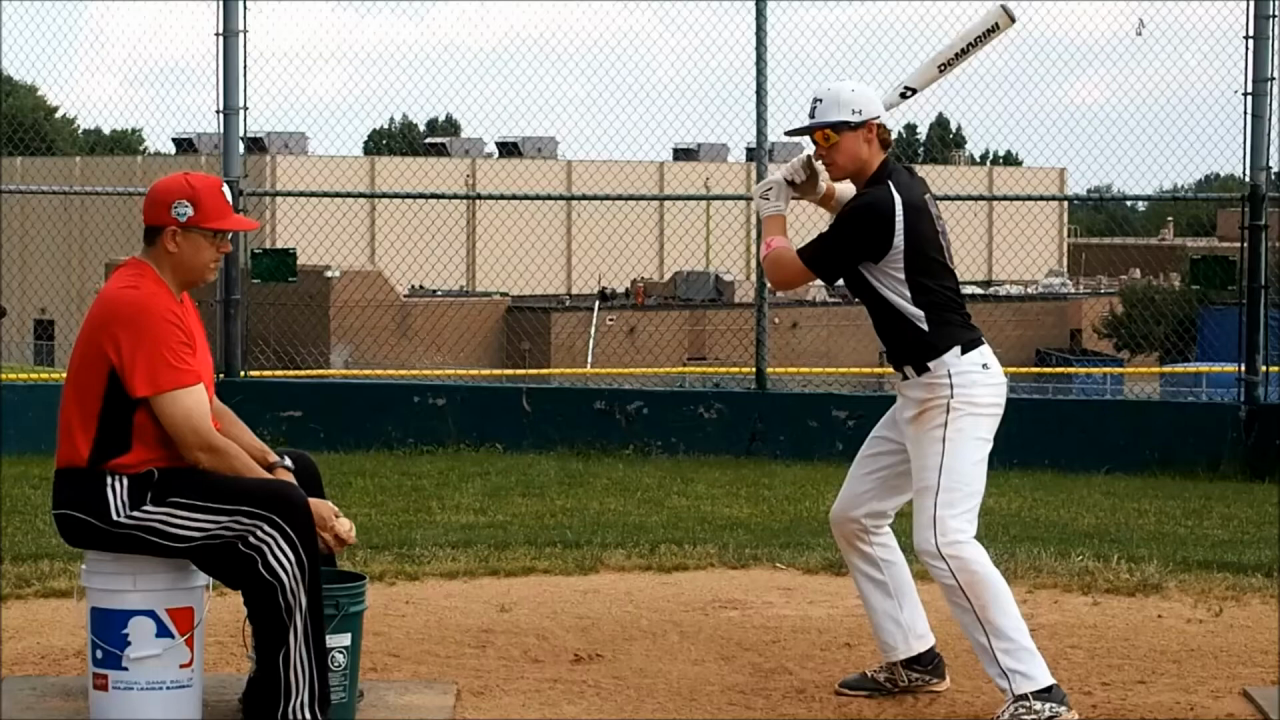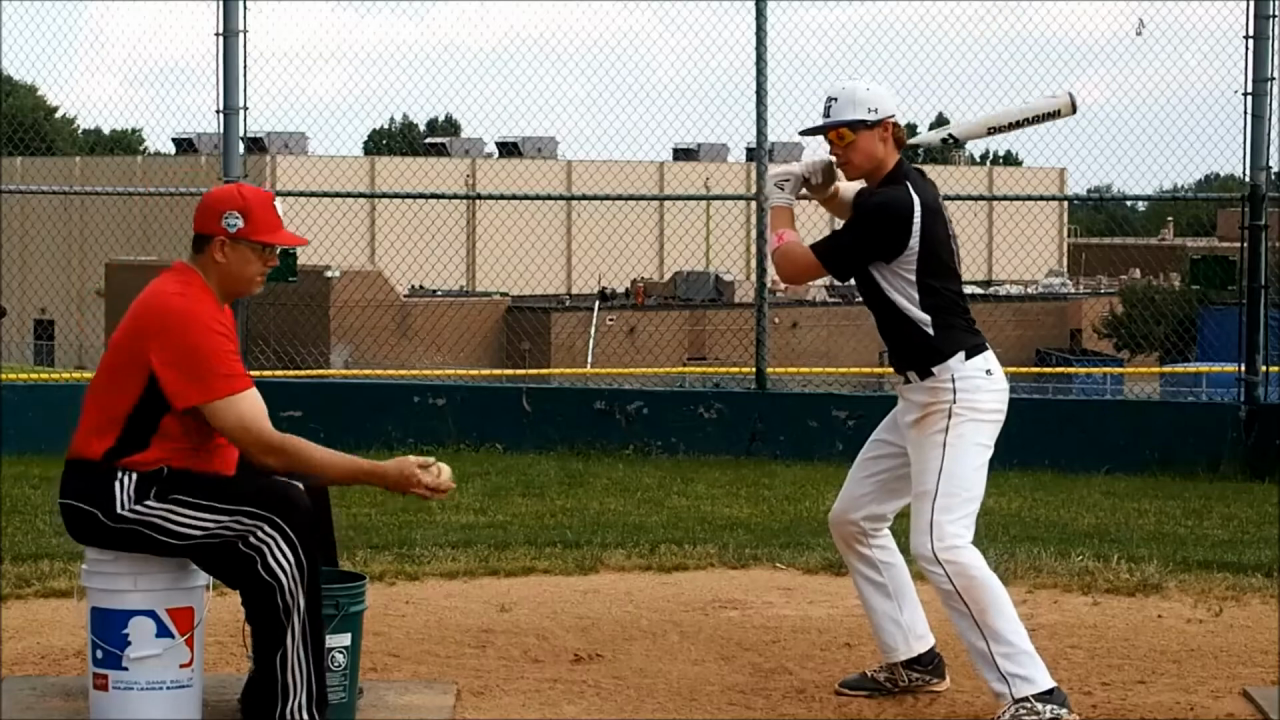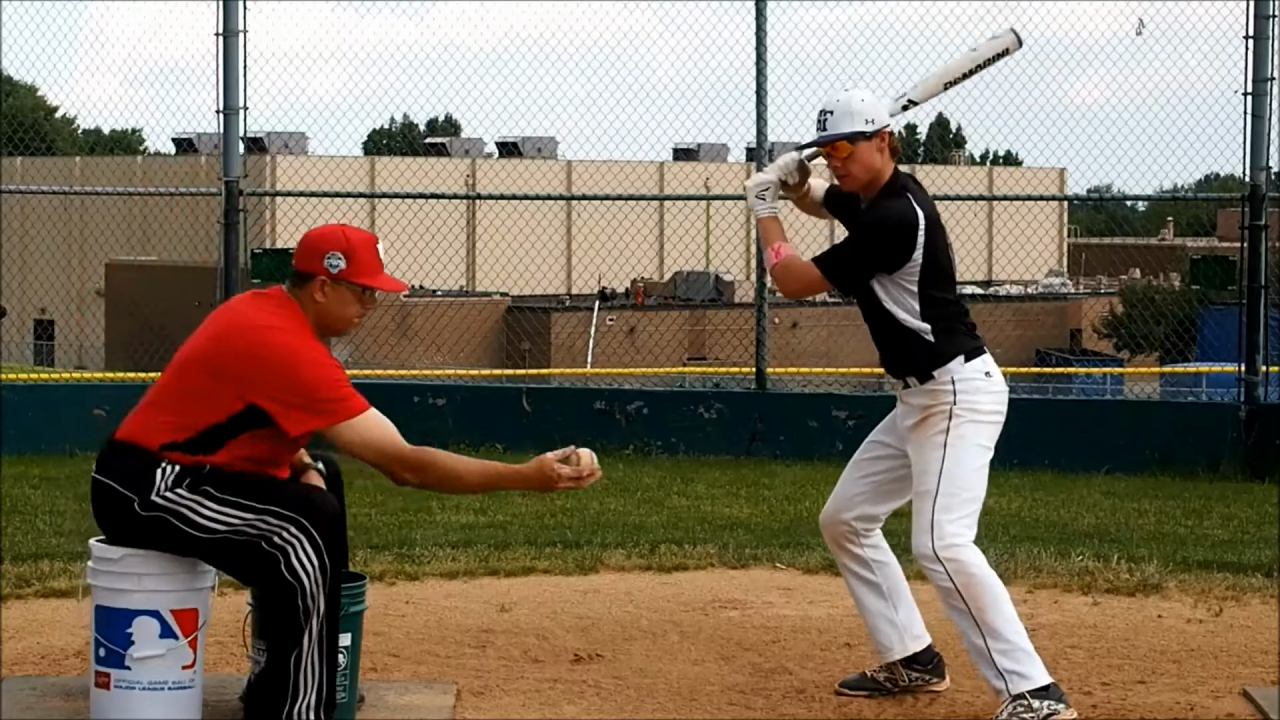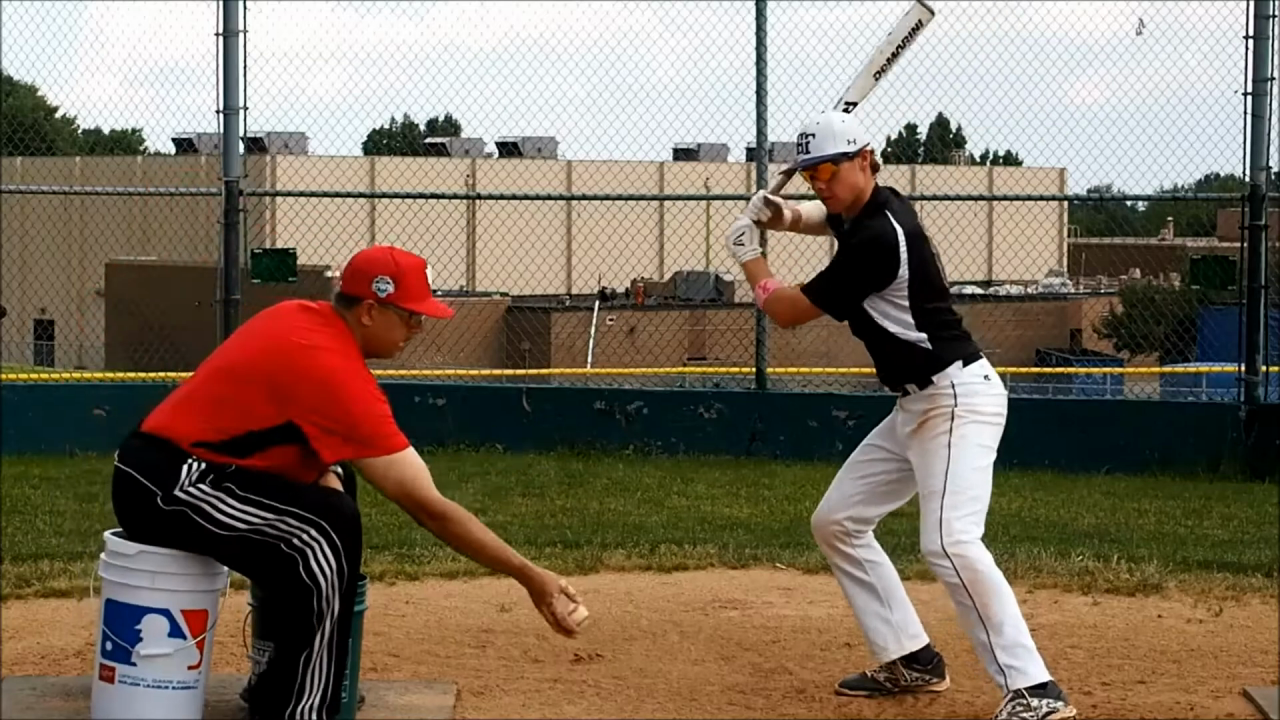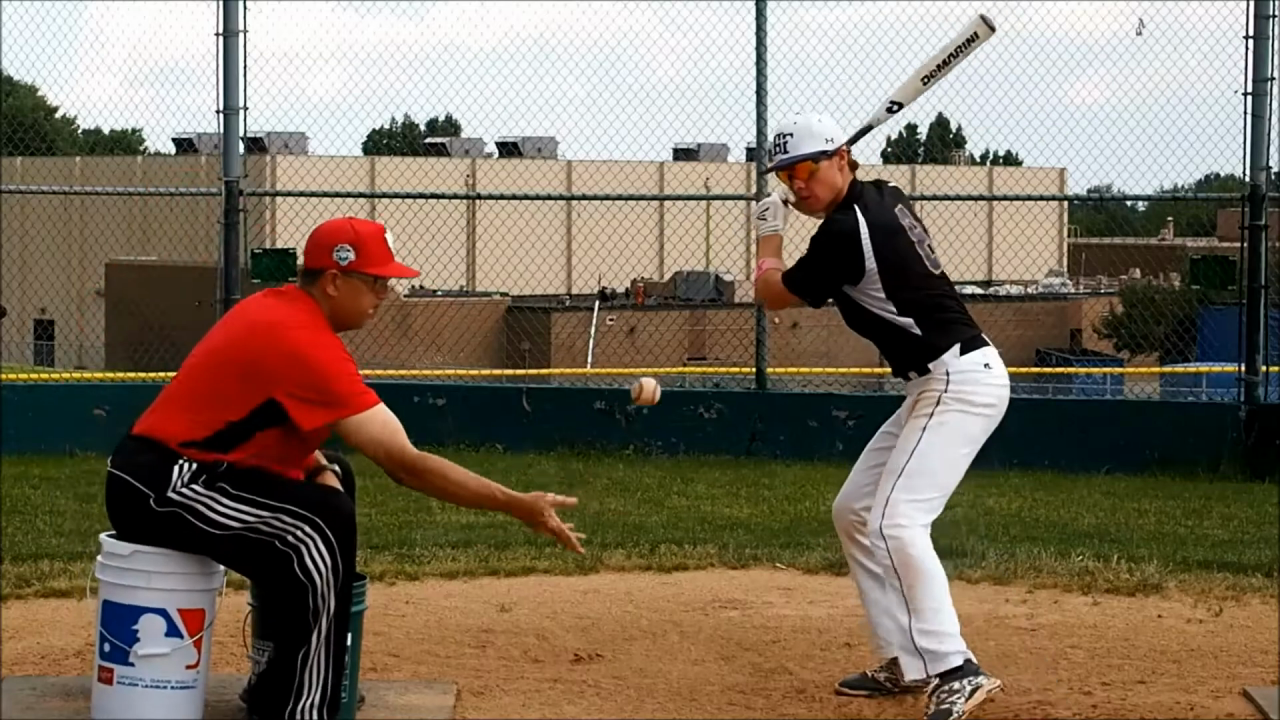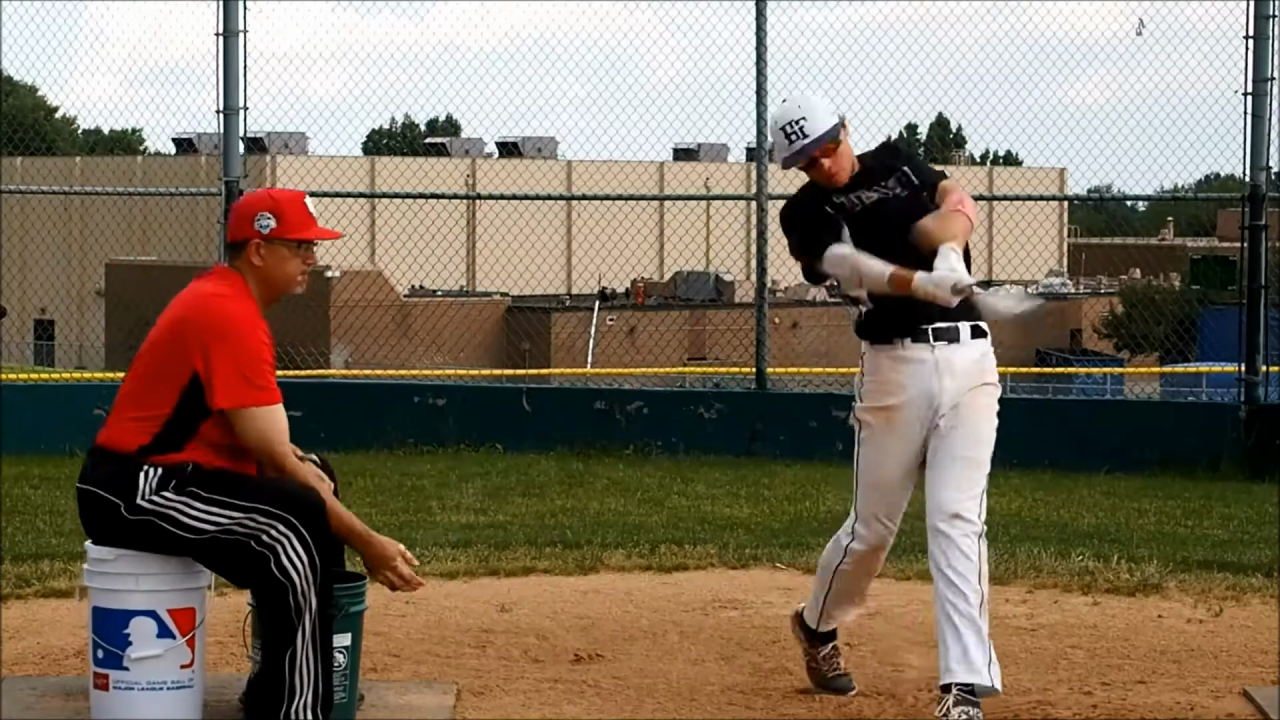
dt=0.3s
person 1, frame 1
left shoulder: (881, 206)
right shoulder: (895, 184)
left elbow: (783, 274)
right elbow: (852, 203)
left wrist: (770, 209)
right wrist: (812, 187)
left hip: (953, 383)
right hip: (924, 387)
left knee: (943, 538)
right knee: (854, 516)
right ankle: (914, 659)
person 1, frame 2
left shoulder: (897, 206)
right shoulder: (896, 189)
left elbow: (792, 268)
right elbow: (853, 206)
left wrist: (779, 202)
right wrist: (820, 185)
left hip: (956, 390)
right hip: (925, 391)
left knee: (939, 543)
right knee: (852, 518)
right ankle: (914, 659)
person 1, frame 3
left shoulder: (896, 217)
right shoulder: (872, 197)
left elbow: (795, 282)
right elbow: (819, 200)
left wrist: (764, 213)
right wrist: (791, 183)
left hip: (958, 393)
right hip: (920, 398)
left knee: (941, 543)
right knee: (844, 520)
right ankle: (913, 659)
person 1, frame 4
left shoulder: (879, 236)
right shoulder: (865, 210)
left elbow: (787, 312)
right elbow: (824, 218)
left wrist: (747, 253)
right wrist: (778, 215)
left hip: (957, 397)
right hip: (917, 404)
left knee: (949, 541)
right knee: (836, 522)
right ankle: (911, 658)
person 1, frame 5
left shoulder: (847, 229)
right shoulder: (876, 196)
left elbow: (771, 294)
left wrist: (767, 232)
right wrist: (794, 204)
left hip: (960, 380)
right hip: (929, 385)
left knee: (893, 516)
right knee: (852, 513)
right ankle: (906, 660)
person 1, frame 6
left shoulder: (898, 162)
right shoulder: (802, 213)
left elbow: (957, 206)
right elbow: (856, 270)
left wrist: (948, 255)
right wrist: (915, 282)
left hip: (965, 362)
right hip: (893, 372)
left knee: (957, 520)
right knee: (870, 529)
right ankle: (818, 626)
person 2, frame 1
left shoulder: (166, 294)
right shoulder: (145, 306)
left elbow: (206, 407)
right elbow: (202, 447)
left wrist: (274, 464)
right wrist: (301, 507)
left hip: (142, 477)
right hip: (105, 499)
left knee: (299, 473)
right knee: (281, 518)
person 2, frame 2
left shoulder: (196, 295)
right shoulder: (189, 313)
left elbow: (239, 421)
right elbow: (265, 446)
right wrist: (383, 472)
left hip: (156, 476)
right hip: (114, 496)
left knee: (295, 487)
right knee: (279, 522)
person 2, frame 3
left shoulder: (261, 306)
right shoulder: (288, 347)
right elbow: (404, 463)
left wrist: (299, 464)
right wrist: (522, 476)
left hip: (162, 472)
right hip: (144, 492)
left knee: (319, 479)
right knee: (309, 521)
person 2, frame 4
left shoulder: (298, 316)
right shoulder: (338, 374)
right elbow: (429, 507)
left wrist: (319, 471)
right wrist: (530, 576)
left hip: (177, 469)
right hip: (164, 486)
left knee: (329, 485)
right knee: (327, 528)
person 2, frame 5
left shoulder: (278, 305)
right shoulder: (307, 343)
right elbow: (407, 462)
left wrist: (316, 466)
right wrist: (519, 505)
left hip: (180, 476)
right hip: (160, 489)
left knee: (322, 494)
right knee: (319, 529)
person 2, frame 6
left shoulder: (220, 294)
right shoulder: (233, 318)
left elbow: (233, 417)
right elbow: (277, 463)
left wrist: (302, 467)
right wrist: (367, 543)
left hip: (152, 476)
right hip: (131, 492)
left knee: (311, 492)
right knee: (302, 522)
